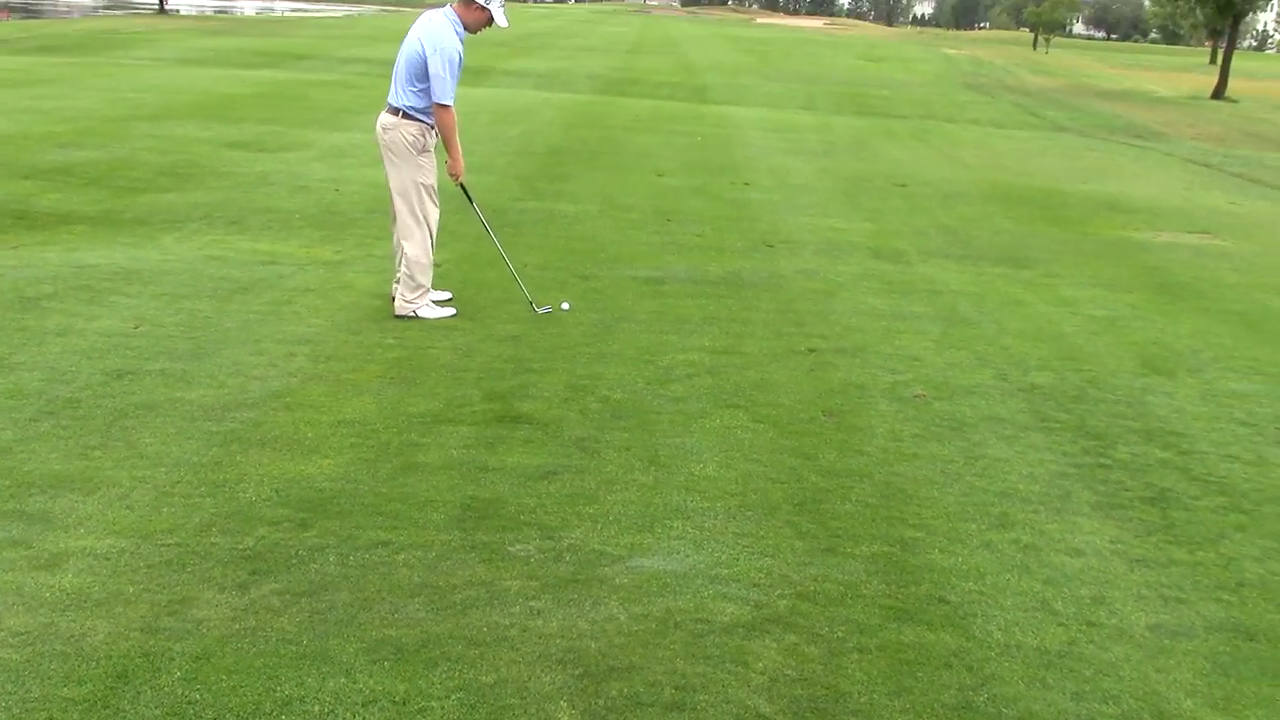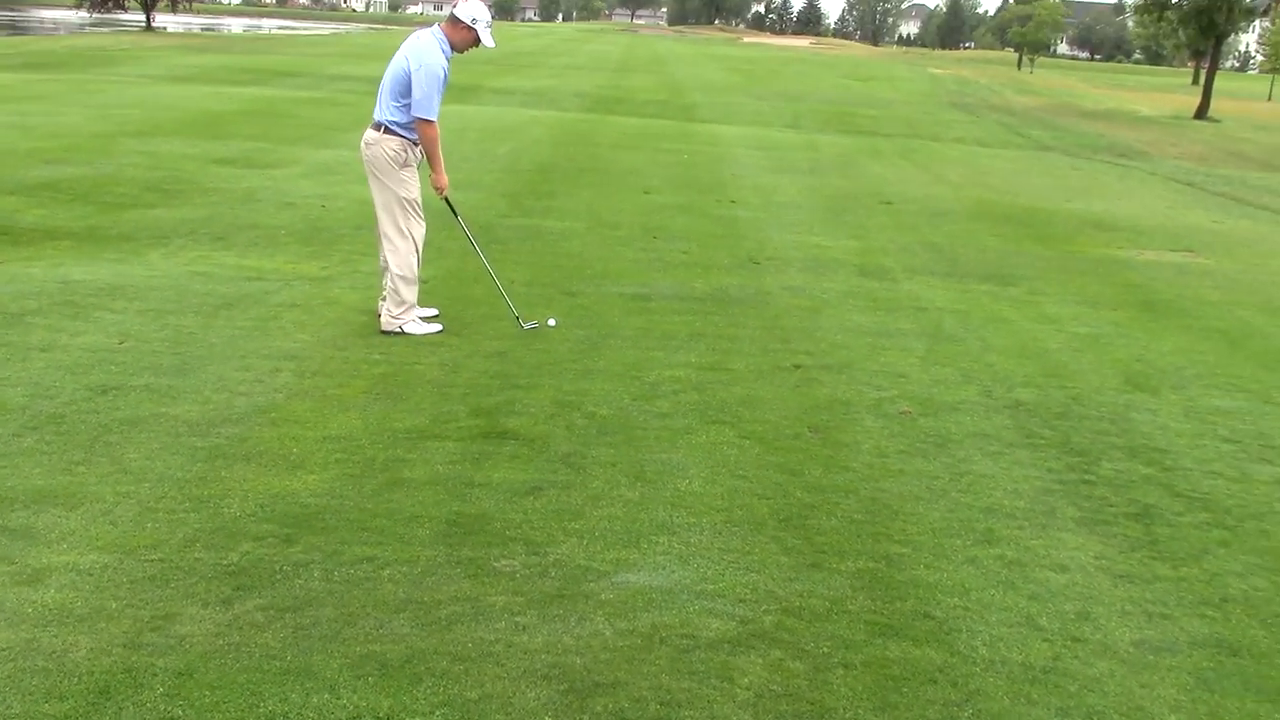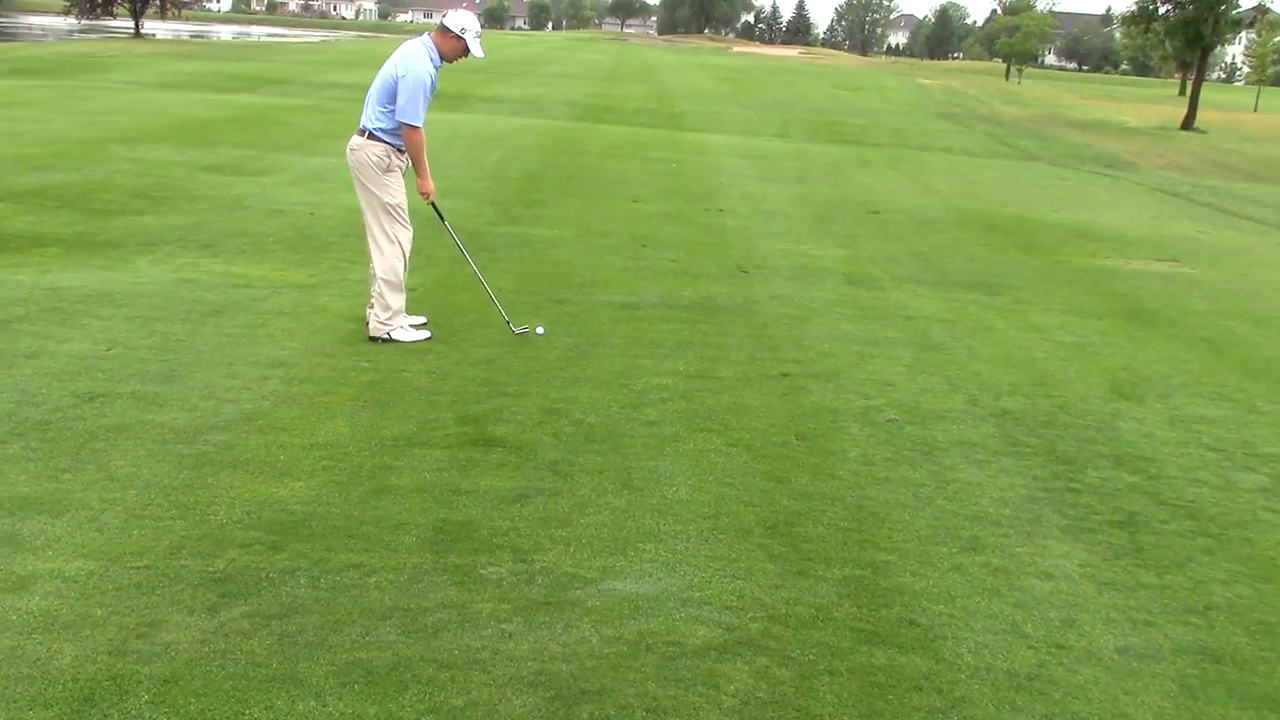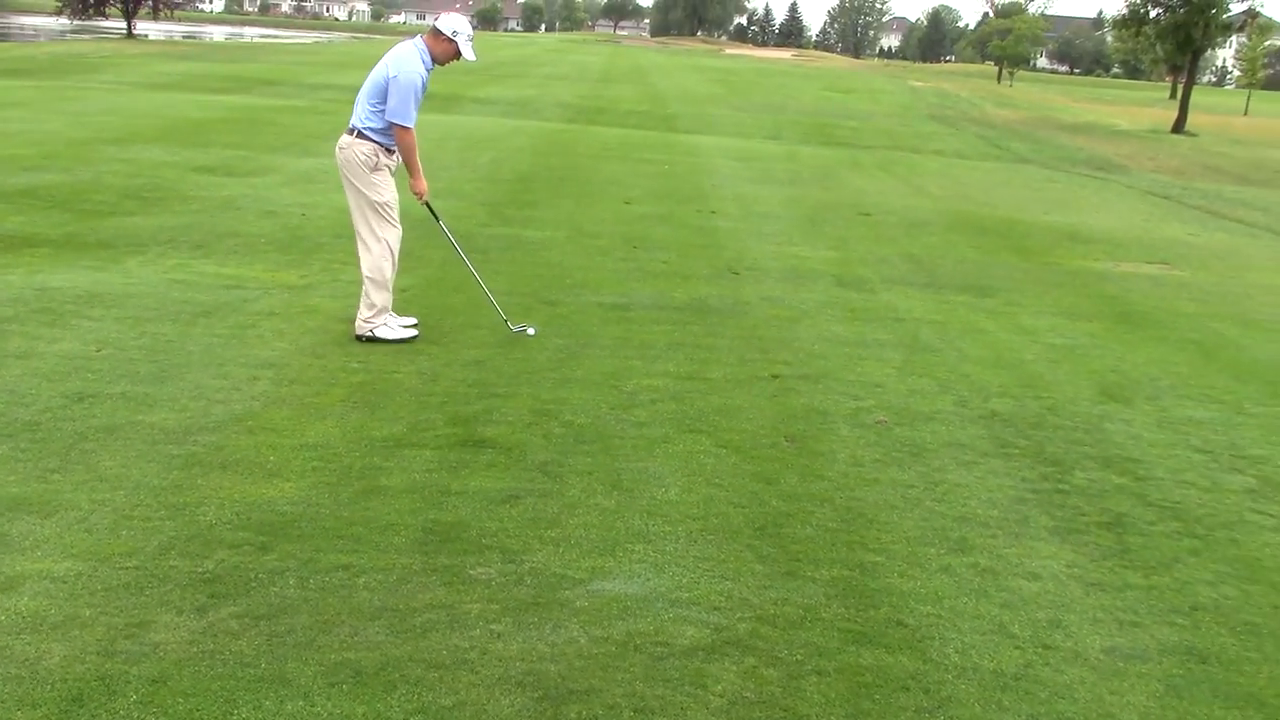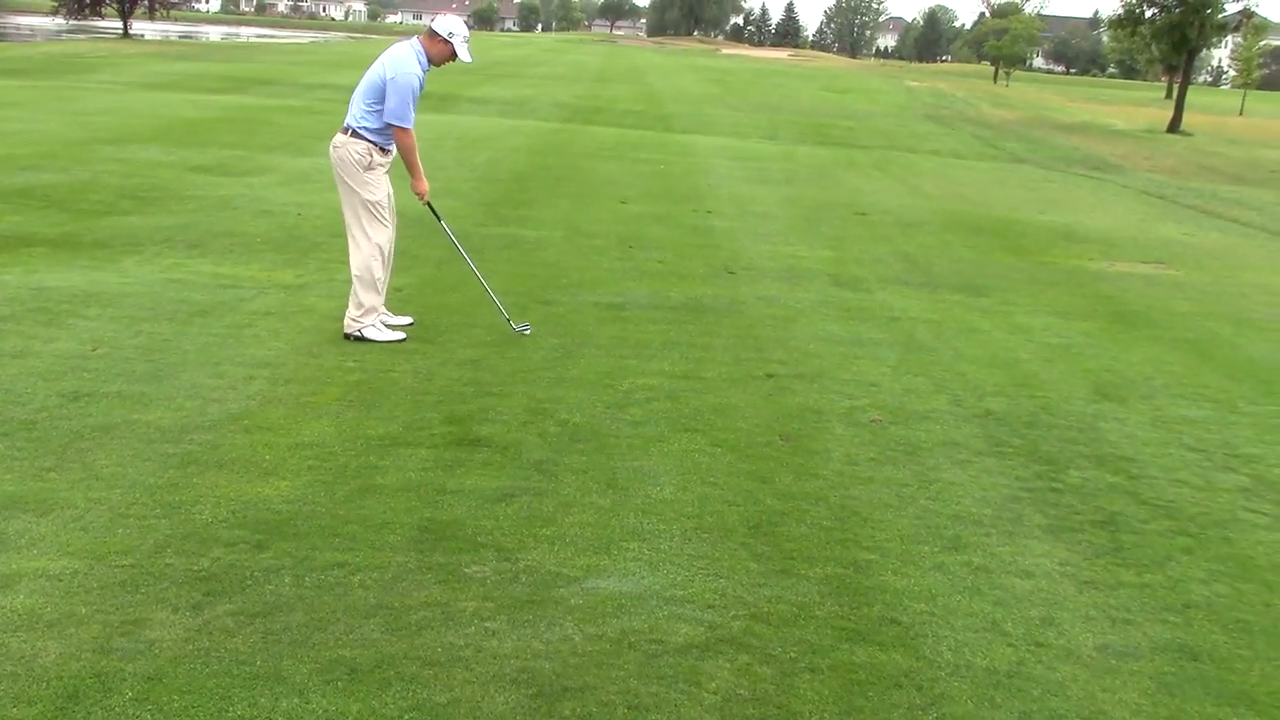
dt=0.1s
person 1, frame 1
right shoulder: (447, 43)
right elbow: (443, 108)
right wrist: (454, 156)
left hip: (397, 120)
right hip: (409, 130)
left knee: (409, 214)
right knee: (418, 218)
left ankle: (408, 285)
right ankle: (412, 300)
person 1, frame 2
left shoulder: (425, 38)
right shoulder: (432, 60)
right elbow: (425, 123)
right wrist: (438, 171)
left hip: (390, 142)
right hip: (392, 148)
left knee: (398, 230)
right knee: (405, 233)
left ankle: (395, 302)
right ankle: (398, 316)
person 1, frame 3
left shoulder: (416, 48)
right shoulder: (420, 68)
right elbow: (411, 129)
right wrist: (424, 176)
left hip: (378, 148)
right hip: (377, 153)
left knee: (385, 235)
right knee: (392, 237)
left ankle: (383, 309)
right ankle: (386, 322)
person 1, frame 4
left shoulder: (408, 50)
right shoulder: (411, 70)
right elbow: (402, 129)
left wrist: (400, 161)
right wrist: (416, 176)
left hip: (372, 151)
right hip: (365, 154)
left knee: (383, 234)
right knee: (381, 236)
left ankle: (377, 310)
right ankle: (372, 321)
person 1, frame 5
left shoulder: (405, 51)
right shoulder: (408, 71)
right elbow: (401, 131)
right wrist: (417, 177)
left hip: (367, 150)
right hip: (359, 153)
left knee: (379, 233)
right knee: (373, 236)
left ankle: (371, 309)
right ankle: (361, 320)
